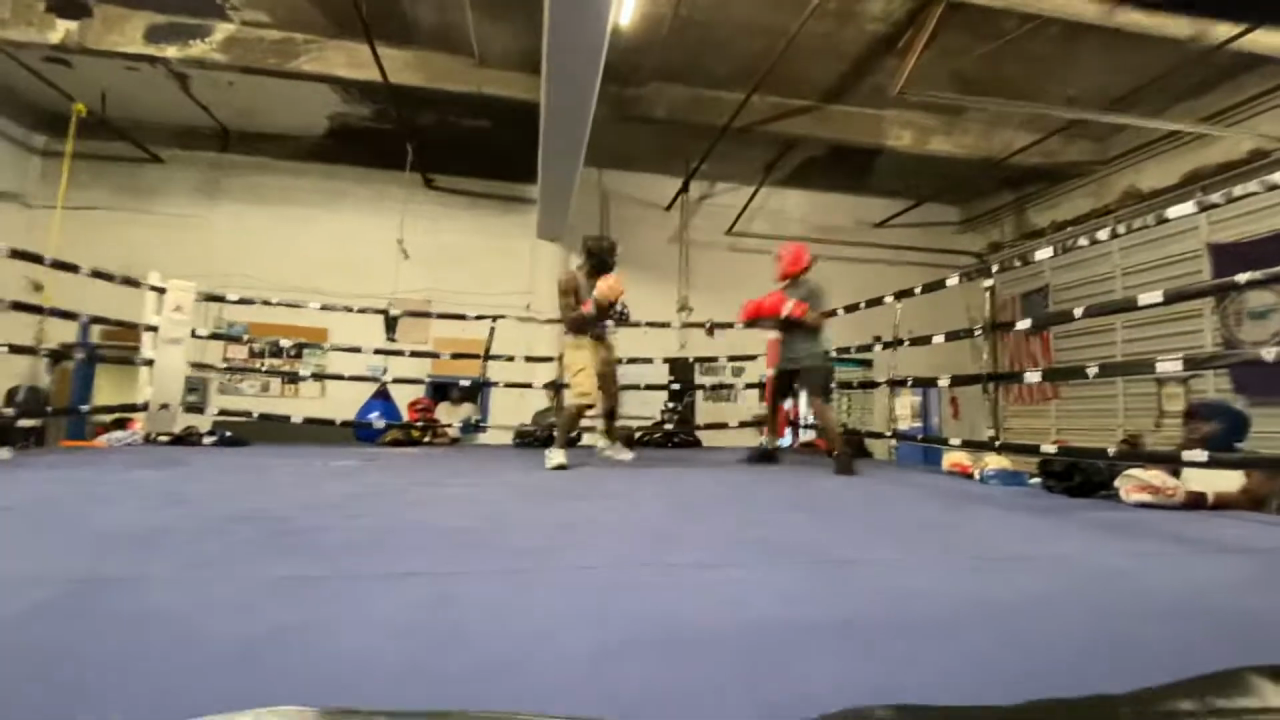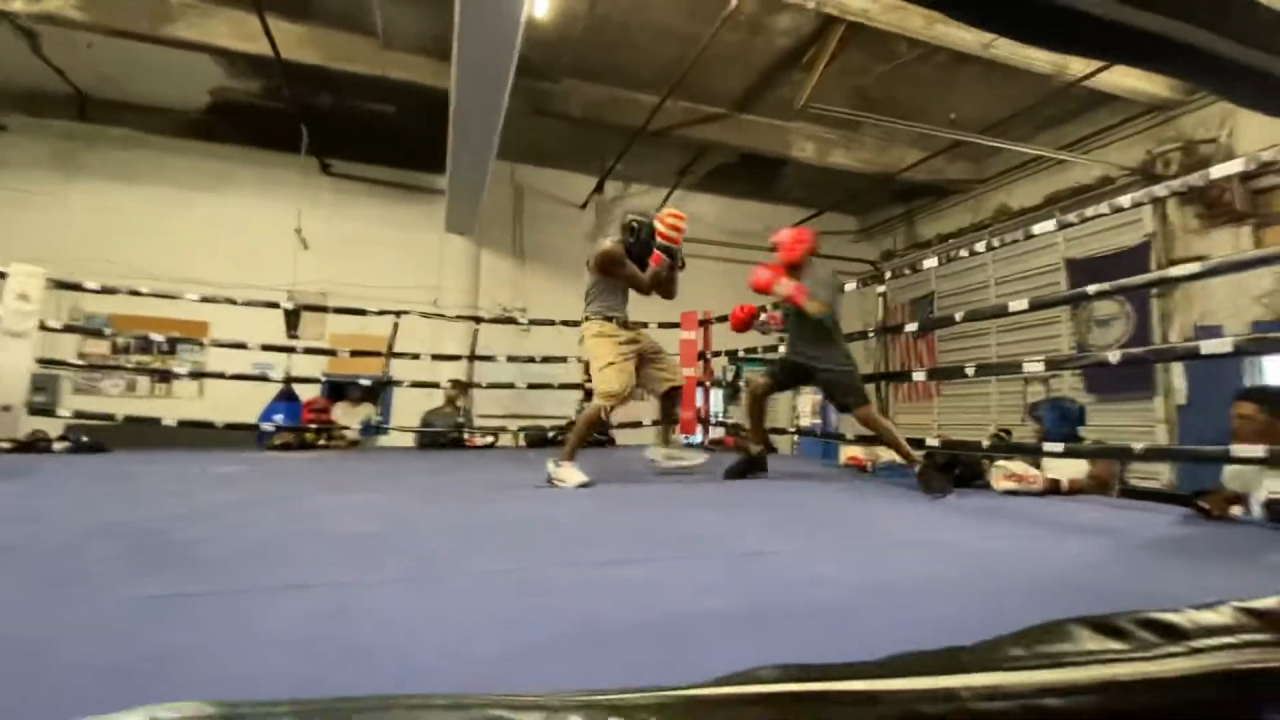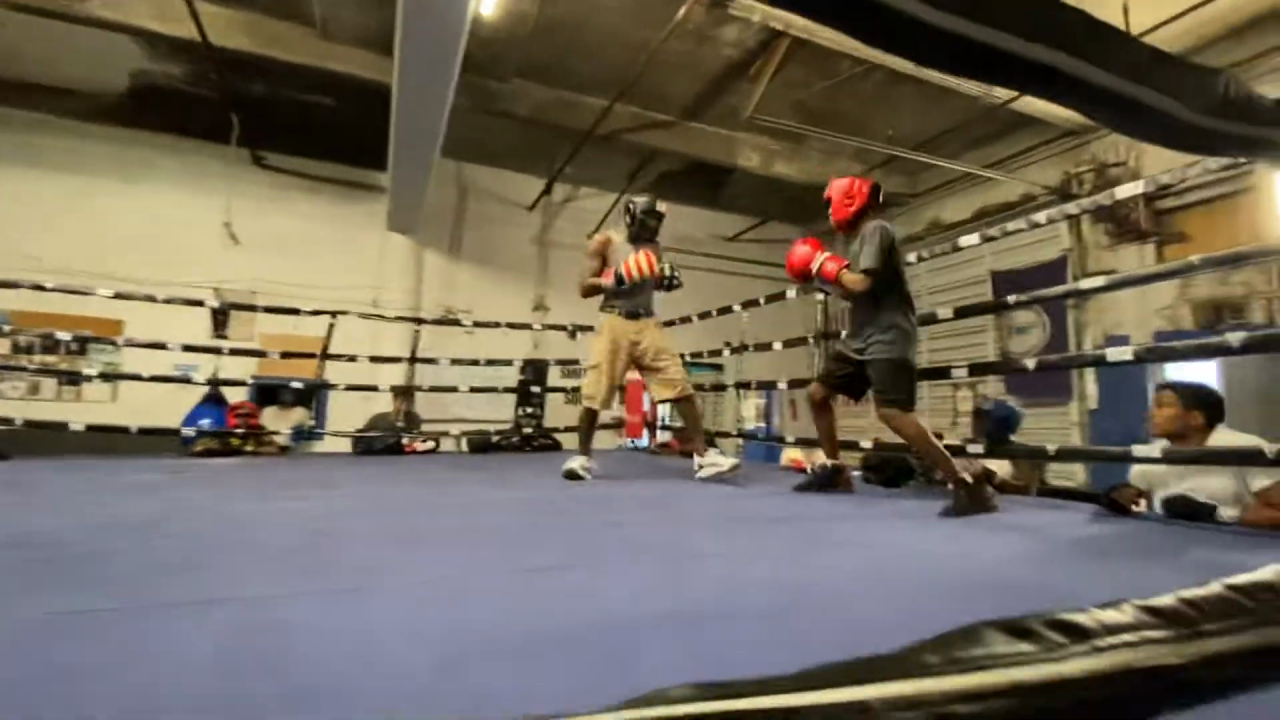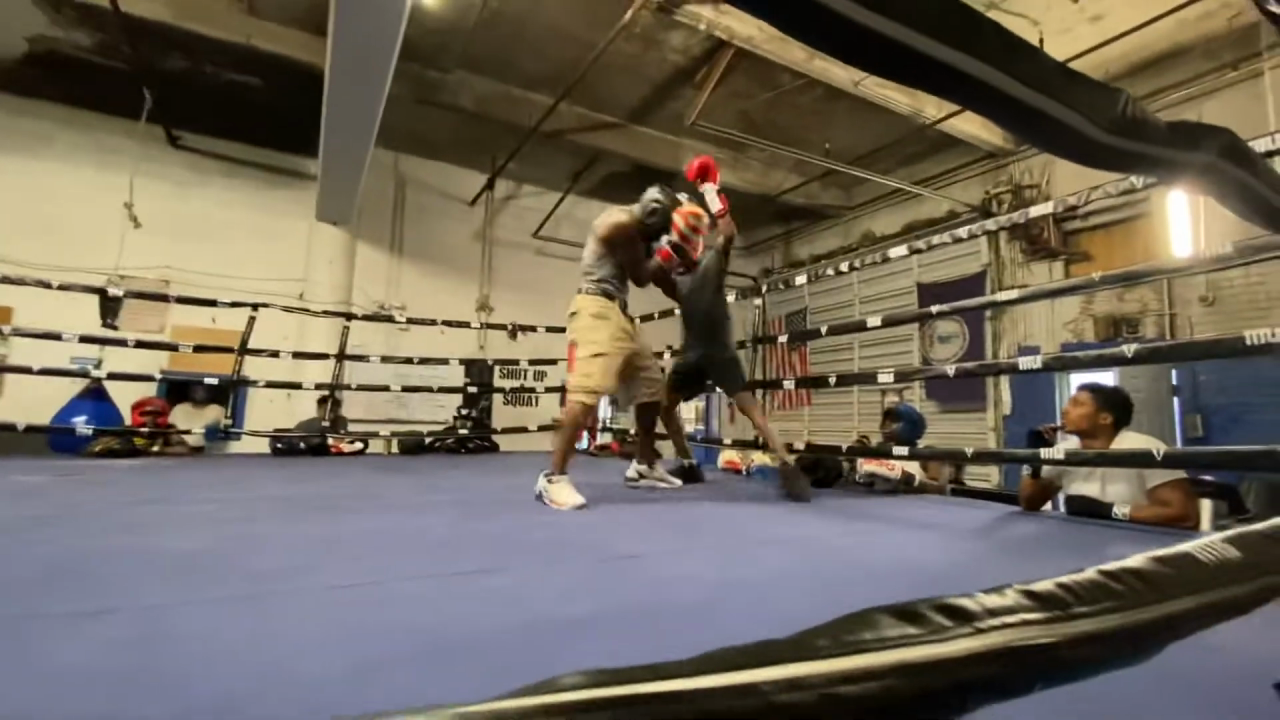
dt=1s
person 1, frame 1
left shoulder: (811, 288)
right shoulder: (783, 291)
left elbow: (817, 322)
left wrist: (791, 310)
right wrist: (761, 315)
left hip: (810, 356)
right hip: (788, 357)
left knee: (817, 401)
right knee: (774, 401)
left ankle: (841, 453)
right ankle: (769, 447)
person 1, frame 2
left shoulder: (824, 276)
right shoulder: (785, 277)
left elbow: (819, 311)
left wrist: (788, 290)
right wrist: (762, 321)
left hip: (831, 358)
right hip: (798, 356)
left knee: (864, 414)
right knee: (756, 387)
left ankle: (921, 468)
right ankle: (754, 456)
person 1, frame 3
left shoulder: (876, 230)
right shoulder: (856, 238)
left elbow: (862, 284)
left wrist: (824, 264)
right wrist: (818, 276)
left hip: (888, 339)
right hip: (858, 339)
left knee: (891, 412)
right knee: (817, 395)
right ankle: (833, 470)
person 1, frame 4
left shoulder: (712, 264)
right shoulder: (679, 283)
left elbow: (728, 234)
left wrist: (710, 189)
left hip: (719, 351)
right hip: (690, 353)
left knee: (746, 402)
right knee: (666, 403)
left ankle: (788, 467)
right ankle: (687, 464)
person 2, frame 1
left shoulder: (604, 279)
right shoulder: (570, 279)
right elbow: (569, 321)
left wrist: (614, 311)
right wrist: (593, 306)
left hip: (601, 343)
right hip: (579, 343)
left knee: (610, 399)
right knee: (583, 397)
left ankle: (610, 442)
right ankle: (557, 449)
person 2, frame 2
left shoulder: (635, 256)
right shoulder: (609, 250)
left elbow: (668, 293)
right elbow: (645, 287)
left wrist: (673, 258)
right wrist: (662, 251)
left hip: (627, 331)
right hip: (603, 331)
left knee: (672, 380)
right knee: (609, 396)
left ankle: (666, 447)
right ankle: (562, 464)
person 2, frame 3
left shoulder: (653, 248)
right shoulder: (604, 242)
right elbow: (585, 288)
left wrist: (668, 279)
right wrist: (615, 278)
left hip: (647, 325)
right hip: (615, 324)
left knee: (679, 385)
right knee: (594, 394)
left ankle: (703, 456)
right ankle: (583, 458)
person 2, frame 4
left shoulder: (638, 228)
right shoulder: (622, 222)
left elbow: (658, 277)
right elbow: (640, 277)
left wrist: (676, 254)
right wrist: (672, 247)
left hip: (616, 312)
right hip: (596, 309)
left knee: (649, 386)
right knee: (588, 390)
left ankle: (644, 465)
right ankle: (553, 478)
